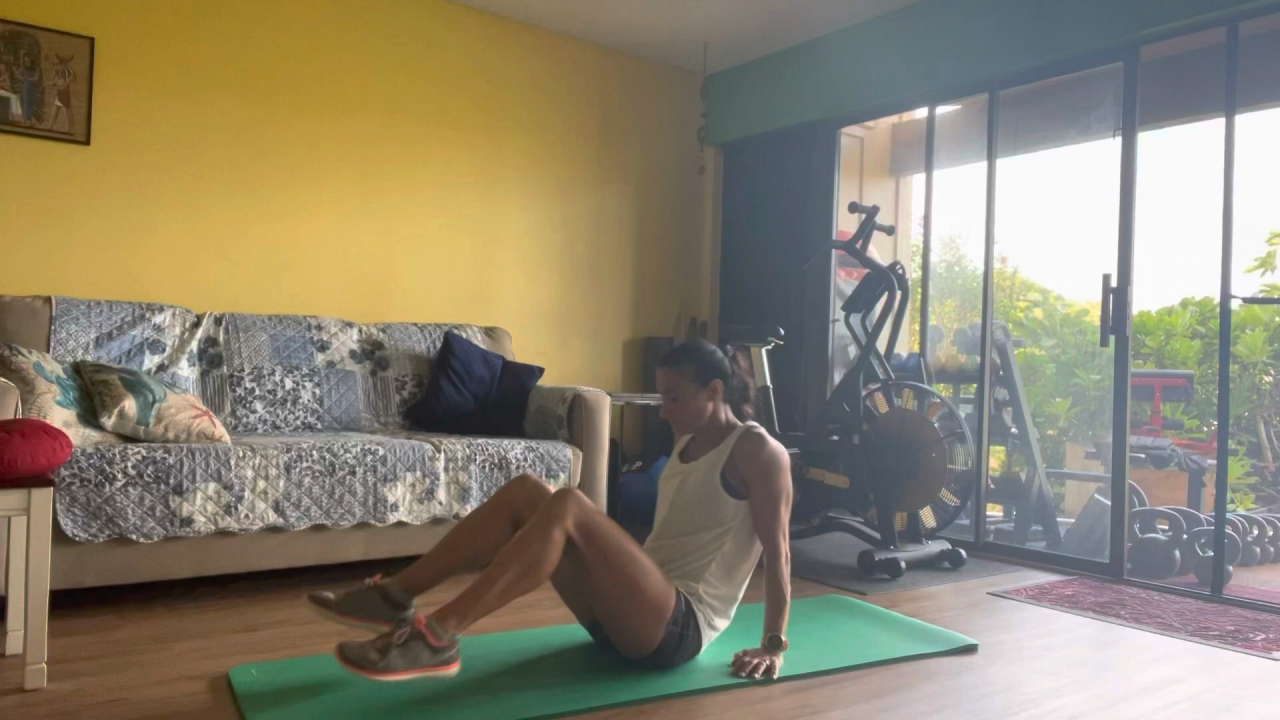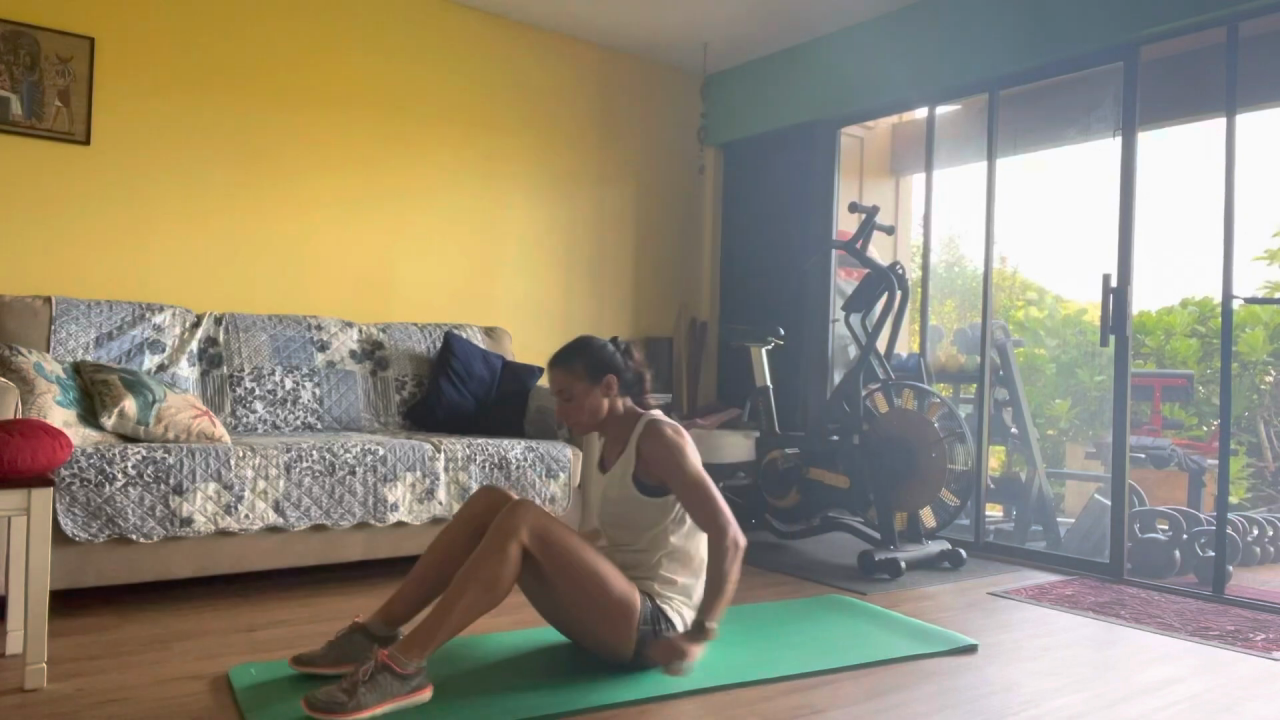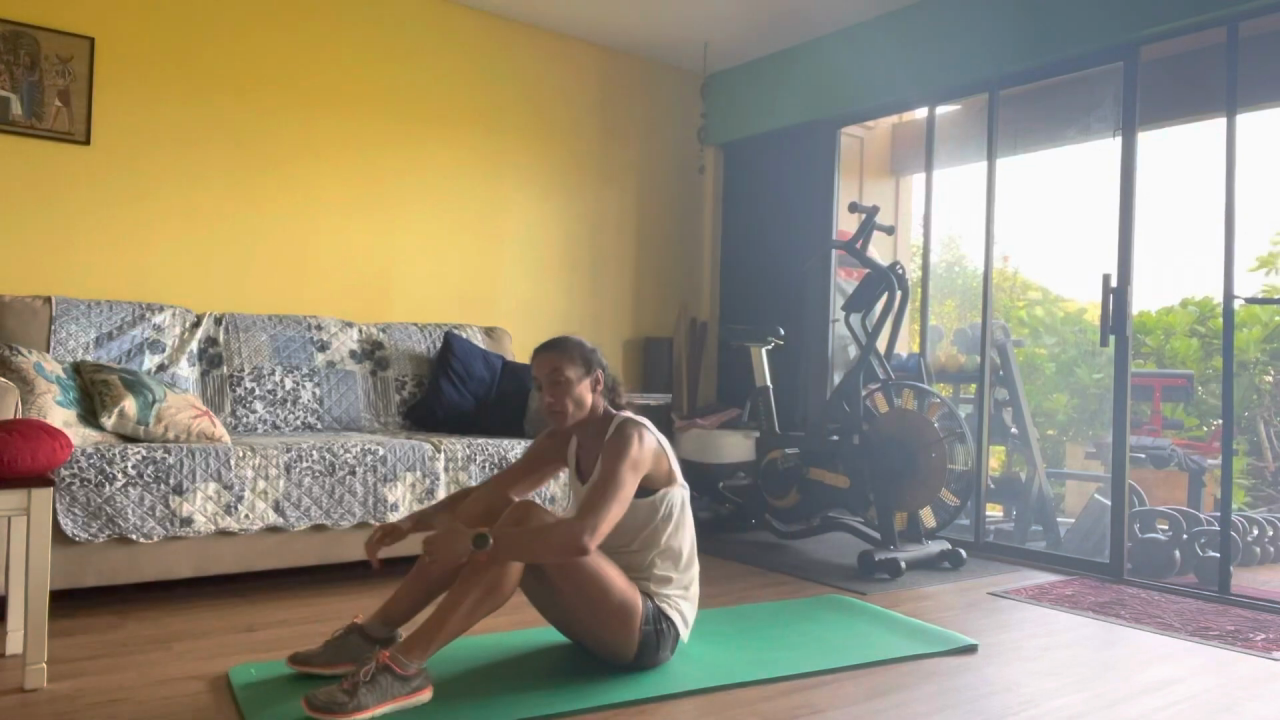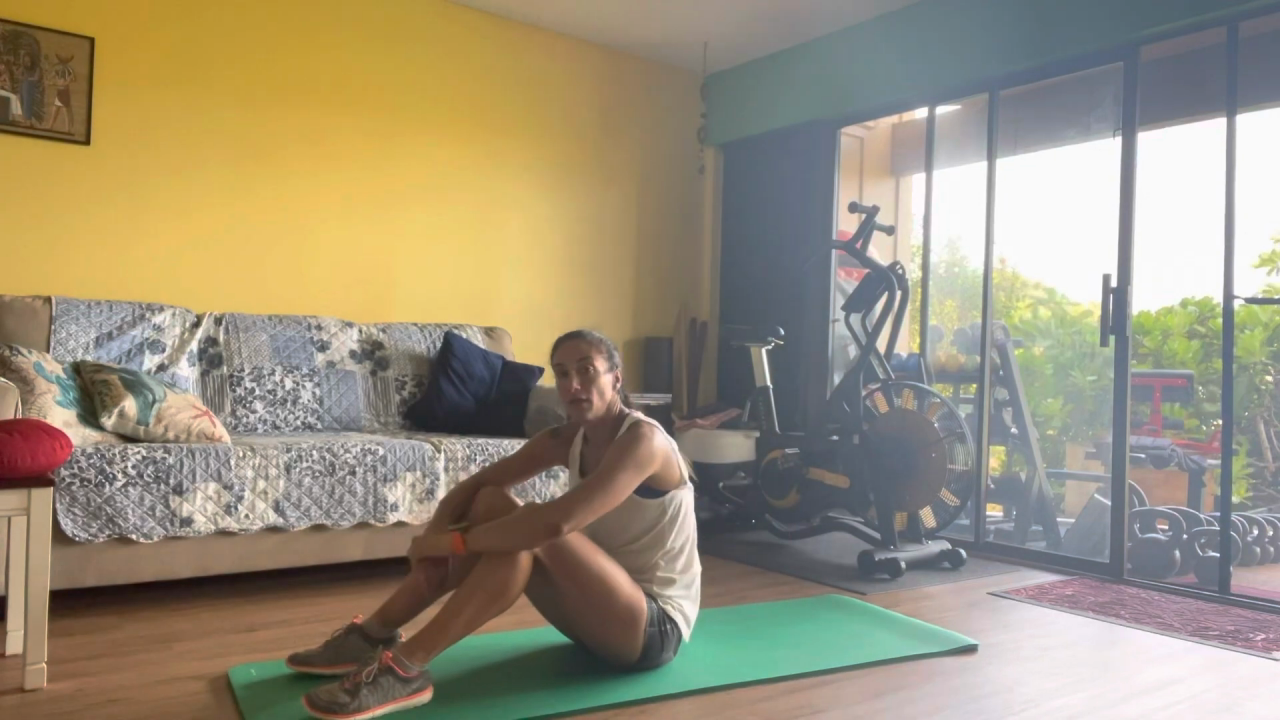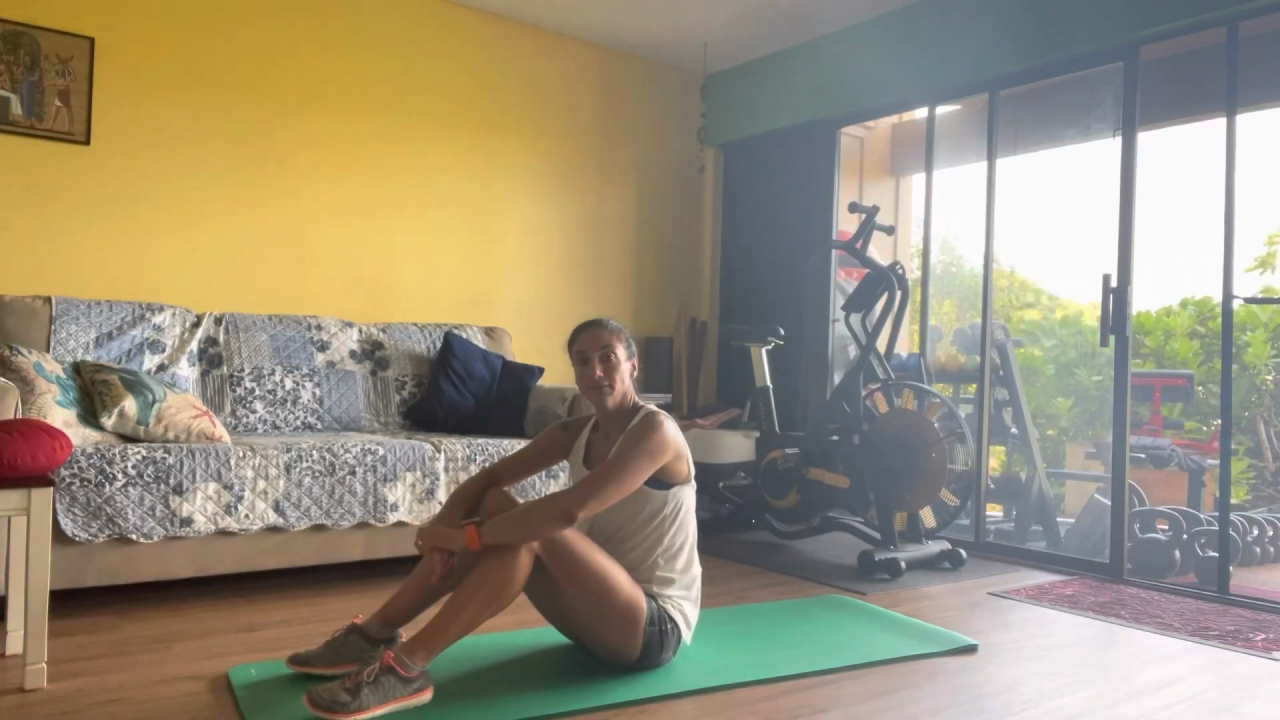
dt=0.4s
person 1, frame 1
left shoulder: (759, 451)
right shoulder: (689, 441)
left elbow: (776, 551)
left wrist: (774, 644)
left hip: (679, 627)
right hip: (636, 608)
left knee: (568, 507)
right knee: (524, 492)
left ankle: (435, 640)
right ankle: (393, 598)
person 1, frame 2
left shoulder: (660, 440)
right shoulder: (607, 438)
left elbow: (729, 536)
left wrist: (699, 633)
left hip: (650, 622)
right hip: (611, 606)
left knee: (522, 518)
right knee: (491, 502)
left ankle: (403, 667)
right ankle: (376, 634)
person 1, frame 3
left shoulder: (632, 439)
right shoulder: (563, 440)
left elbow: (582, 539)
right elbow: (485, 490)
left wrist: (475, 543)
right wrist: (408, 524)
left hip: (653, 624)
right hip: (600, 611)
left knee: (527, 520)
right knee: (491, 505)
left ankle: (403, 668)
right ankle: (375, 634)
person 1, frame 4
left shoulder: (643, 439)
right shoulder: (568, 439)
left elbow: (557, 522)
right elbow: (471, 485)
left wrist: (455, 540)
right wrist: (435, 538)
left hip: (655, 625)
right hip: (599, 609)
left knee: (534, 531)
right knee: (489, 504)
left ankle: (405, 669)
right ankle: (373, 635)
person 1, frame 5
left shoulder: (656, 429)
right shoulder: (576, 433)
left elbow: (571, 510)
right elbow: (485, 479)
left wrist: (466, 535)
right wrist: (446, 525)
left hip: (655, 625)
right hip: (599, 609)
left knee: (532, 529)
right knee: (491, 505)
left ankle: (407, 668)
right ankle: (374, 634)
